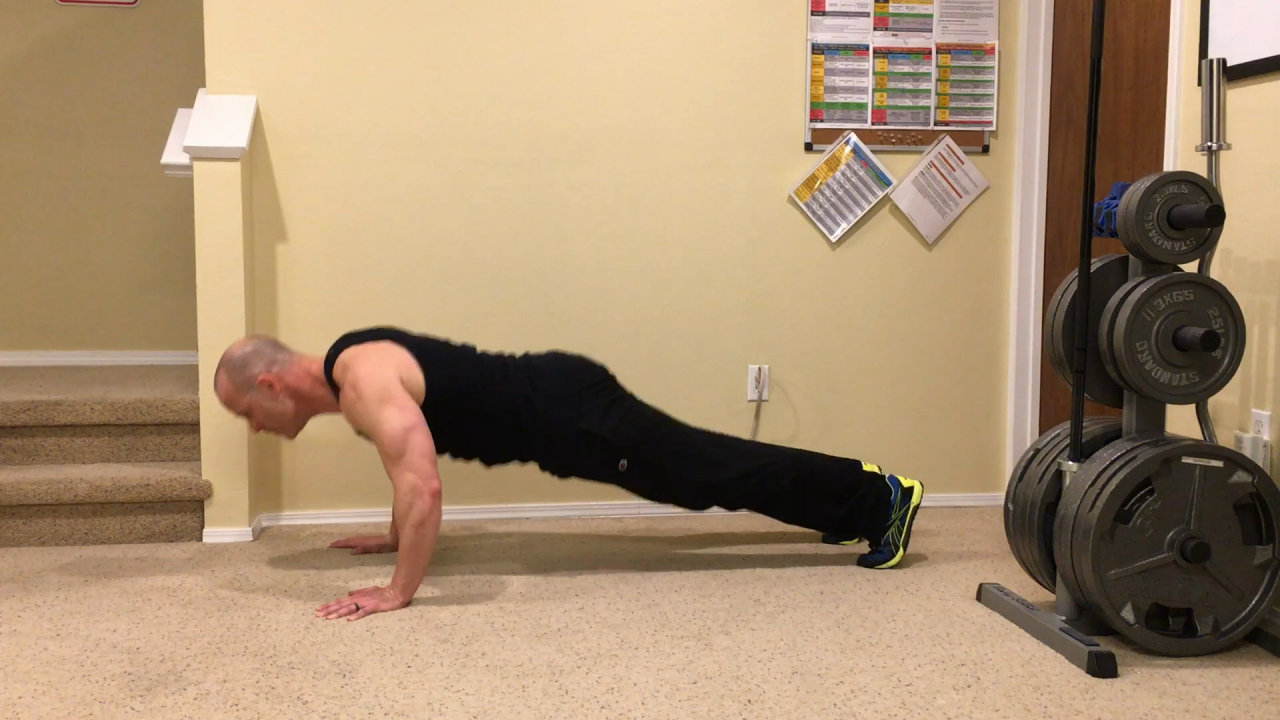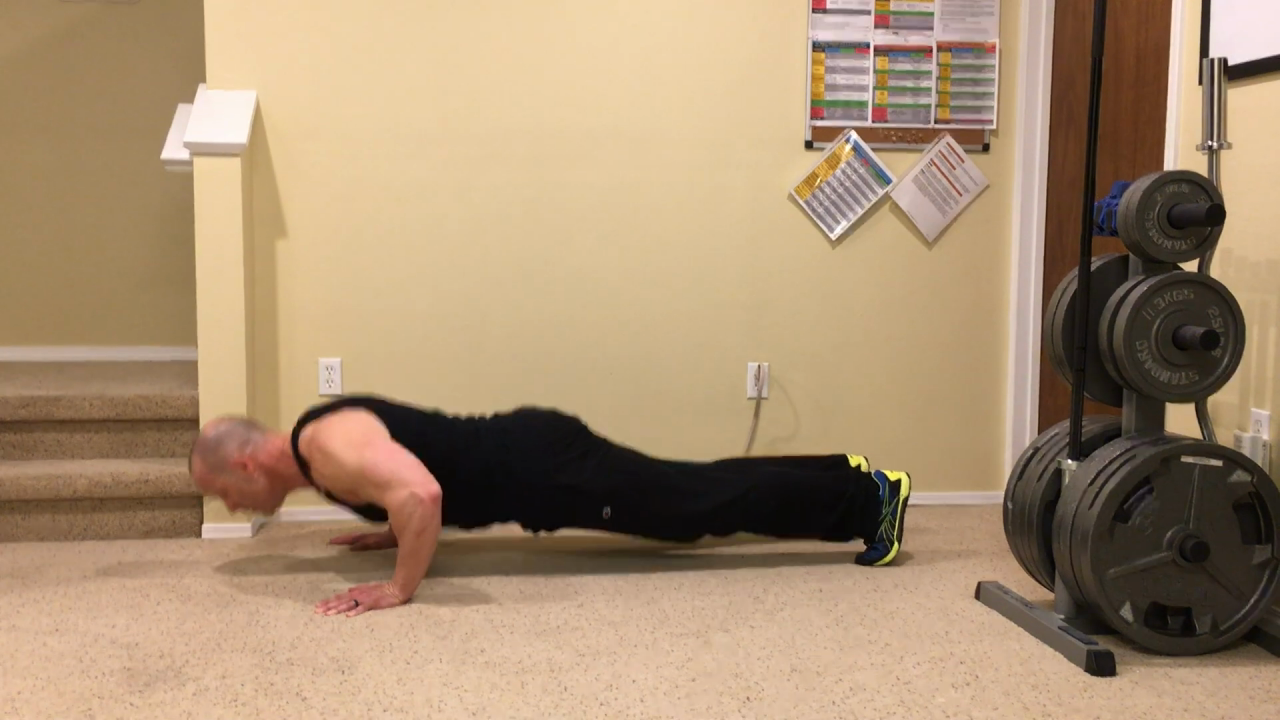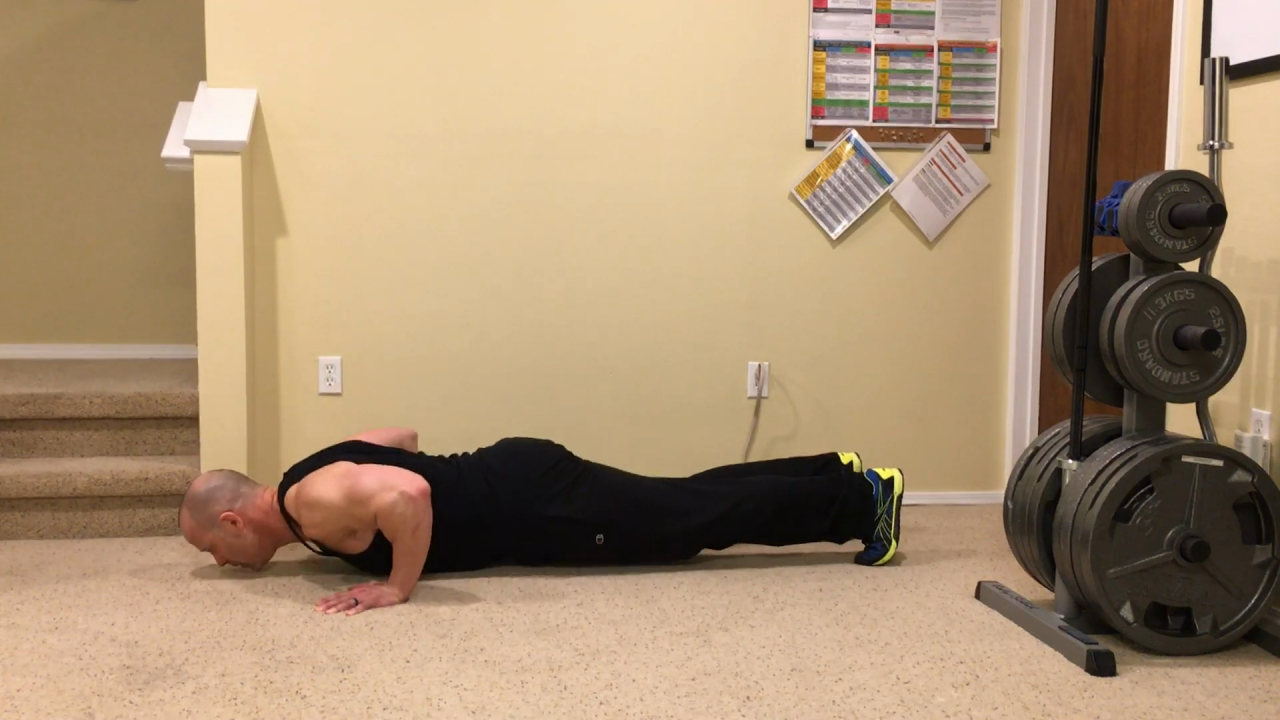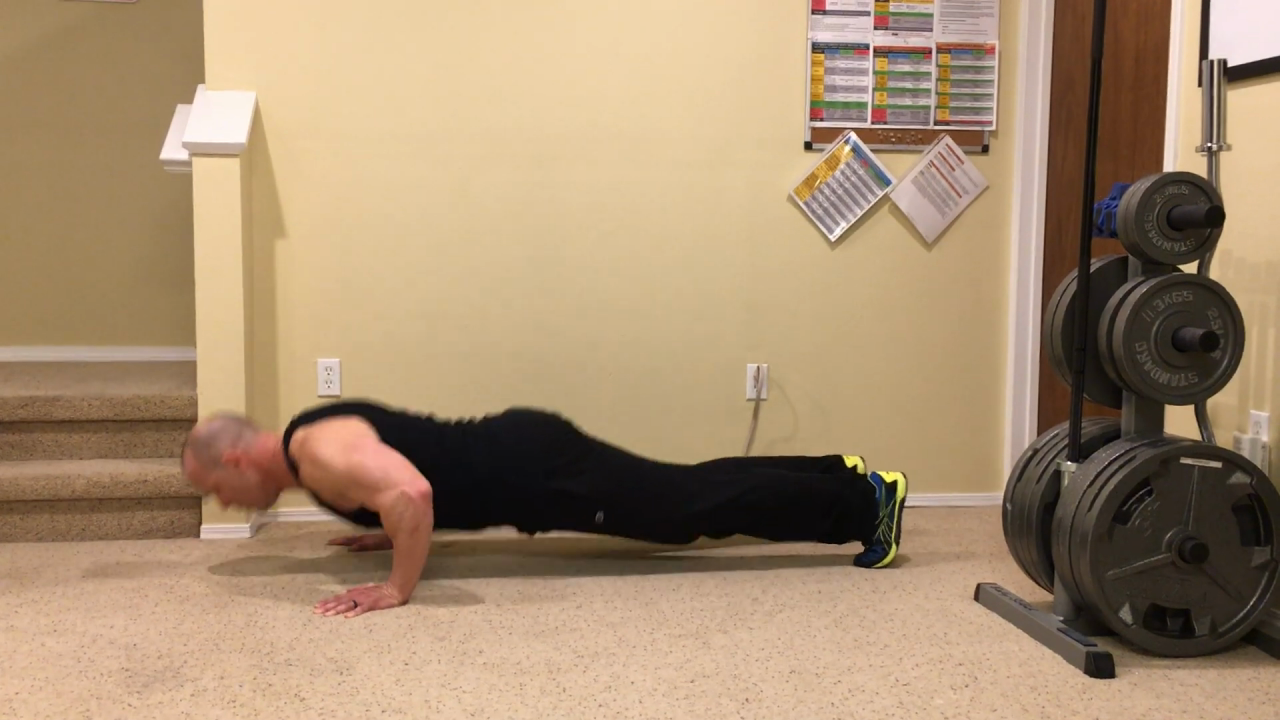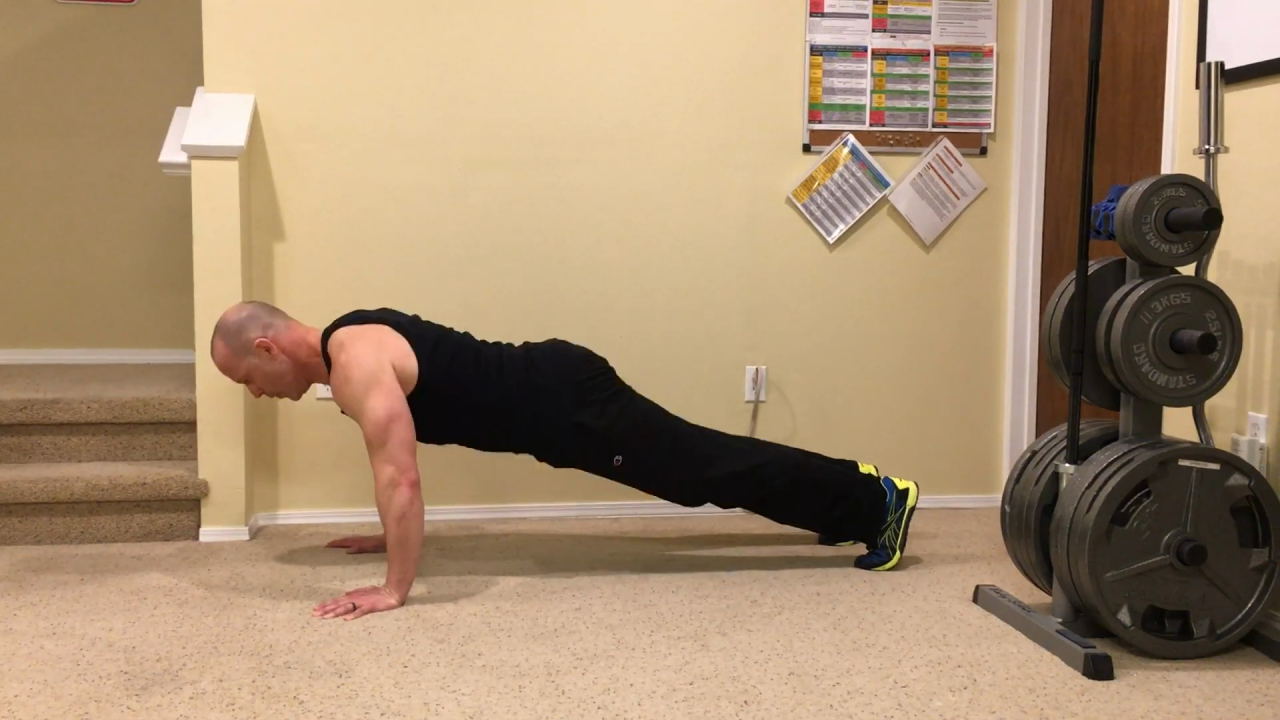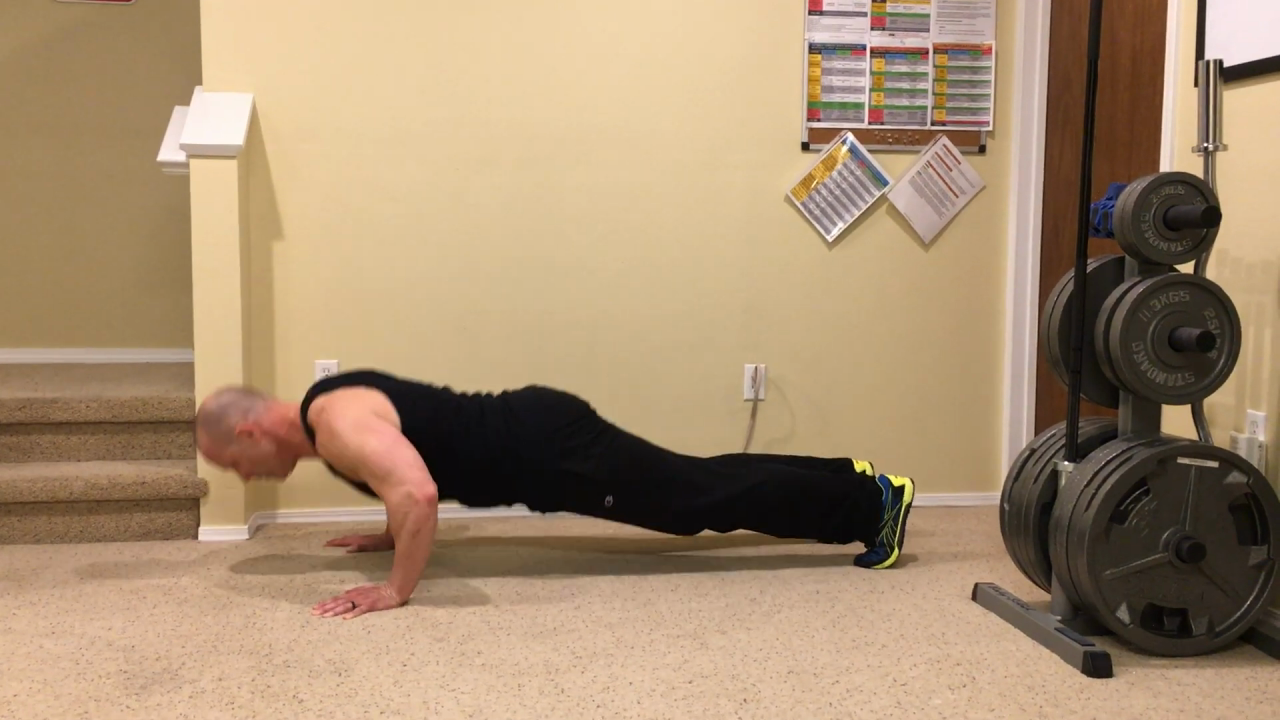
dt=0.3s
person 1, frame 1
left shoulder: (363, 379)
right shoulder: (353, 368)
left elbow: (421, 486)
right elbow: (412, 464)
left wrist: (398, 592)
right wrist: (396, 537)
left hip: (569, 412)
right hip: (551, 403)
left knee: (719, 477)
right knee: (713, 473)
left ankle: (879, 498)
right ankle: (858, 488)
person 1, frame 2
left shoulder: (325, 453)
right shoulder: (324, 435)
left elbow: (423, 495)
left wrist: (398, 588)
right wrist: (389, 528)
left hip: (542, 469)
right hip: (527, 449)
left knee: (709, 503)
right knee: (699, 489)
left ankle: (870, 496)
right ankle: (847, 478)
person 1, frame 3
left shoulder: (312, 506)
right shoulder: (316, 478)
left elbow: (411, 493)
right elbow: (405, 438)
left wrist: (396, 586)
left hip: (532, 506)
right hip: (514, 476)
left knee: (701, 519)
right knee: (691, 501)
left ankle: (863, 495)
right ankle: (837, 475)
person 1, frame 4
left shoulder: (317, 454)
right shoulder: (319, 431)
left elbow: (415, 496)
left wrist: (396, 589)
right wrist: (390, 535)
left hip: (535, 473)
right hip: (522, 453)
left knee: (699, 504)
right knee: (691, 488)
left ankle: (868, 504)
right ankle: (839, 479)
person 1, frame 5
left shoulder: (355, 361)
right shoulder: (349, 344)
left elbow: (398, 475)
right elbow: (401, 456)
left wrist: (395, 590)
right wrist: (391, 533)
left hip: (565, 403)
right hip: (550, 390)
left knee: (718, 474)
right knee: (714, 463)
left ankle: (874, 504)
right ankle: (859, 488)
person 1, frame 6
left shoulder: (333, 426)
right shoulder: (330, 407)
left elbow: (418, 492)
left wrist: (397, 589)
right wrist: (392, 532)
left hip: (548, 449)
right hip: (531, 430)
left knee: (711, 498)
right knee: (703, 484)
left ankle: (872, 500)
right ankle: (854, 480)
